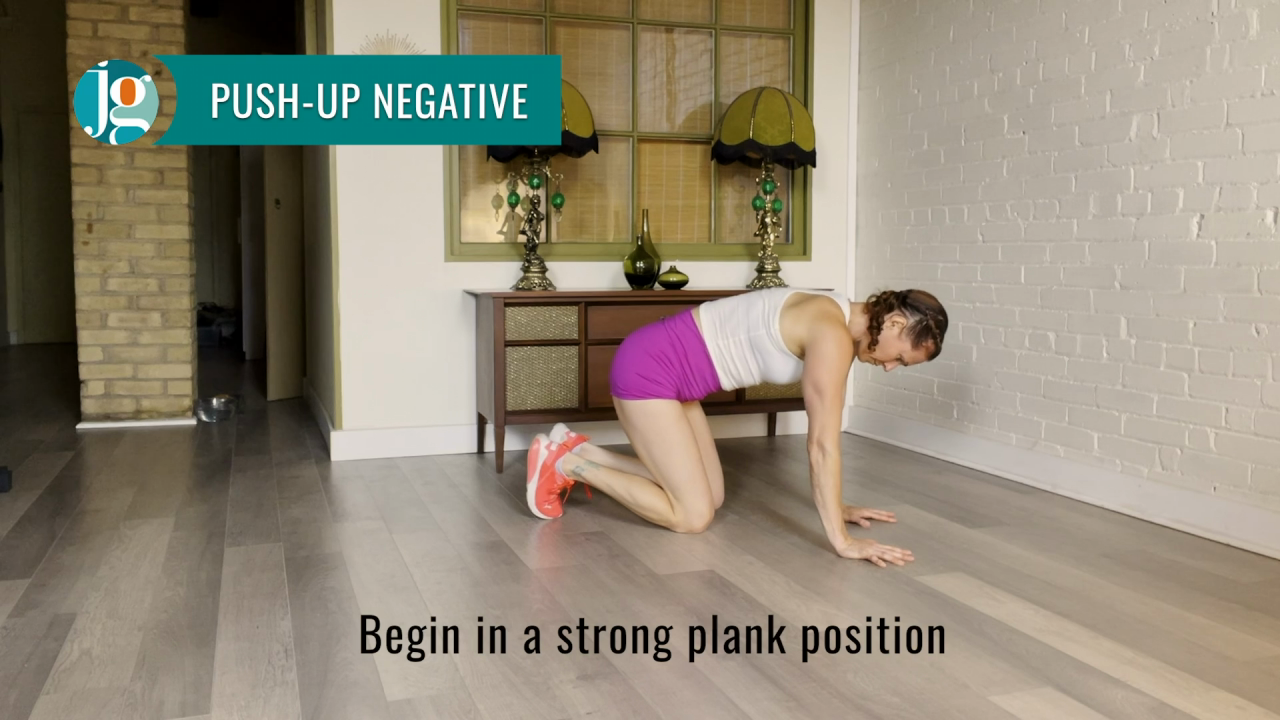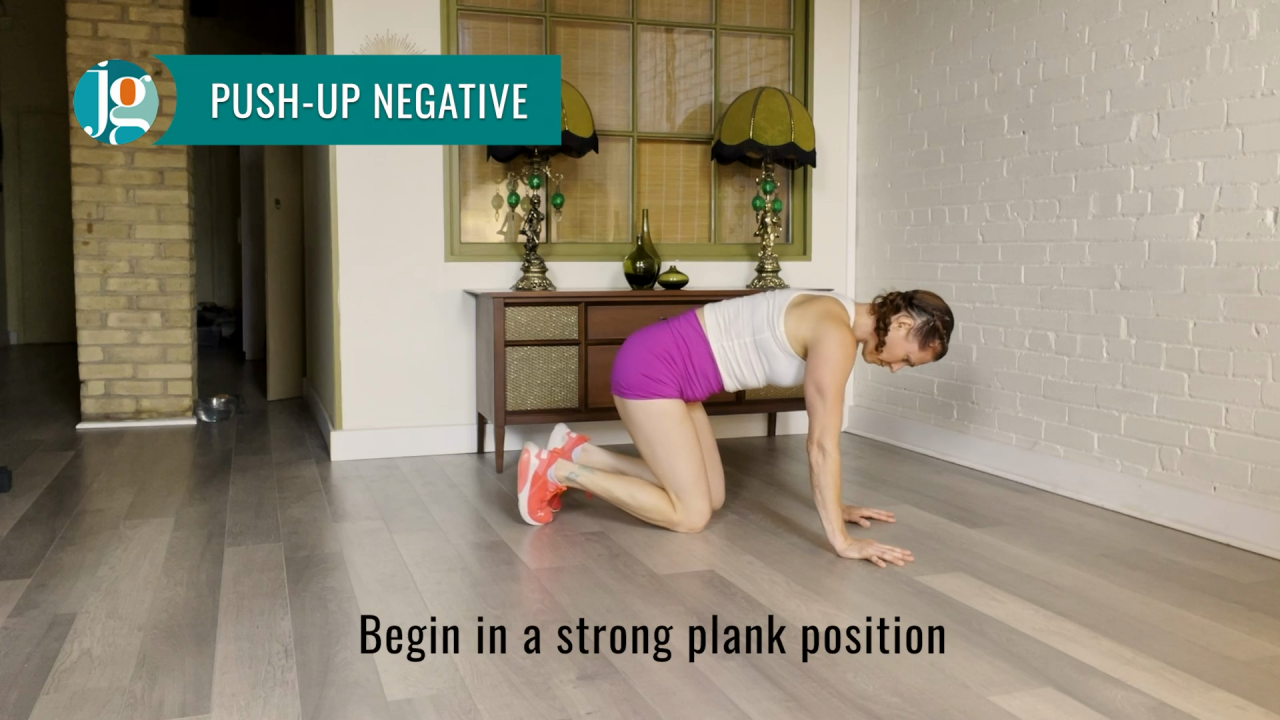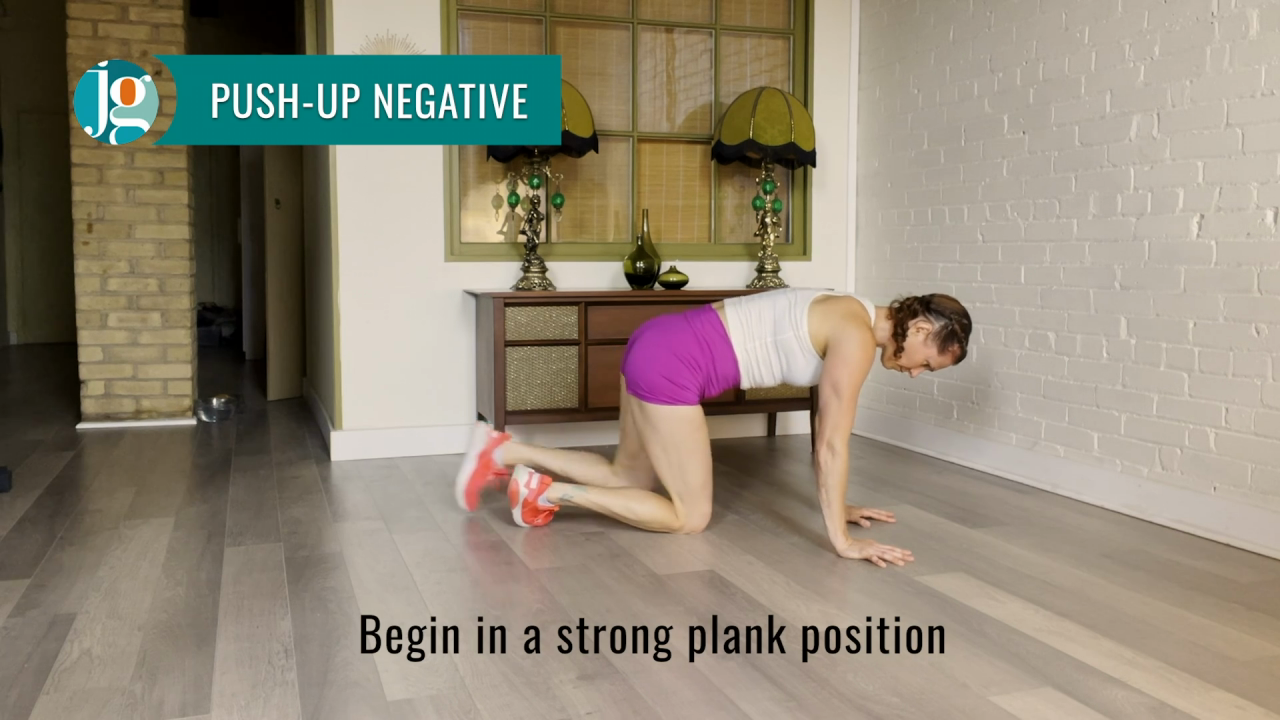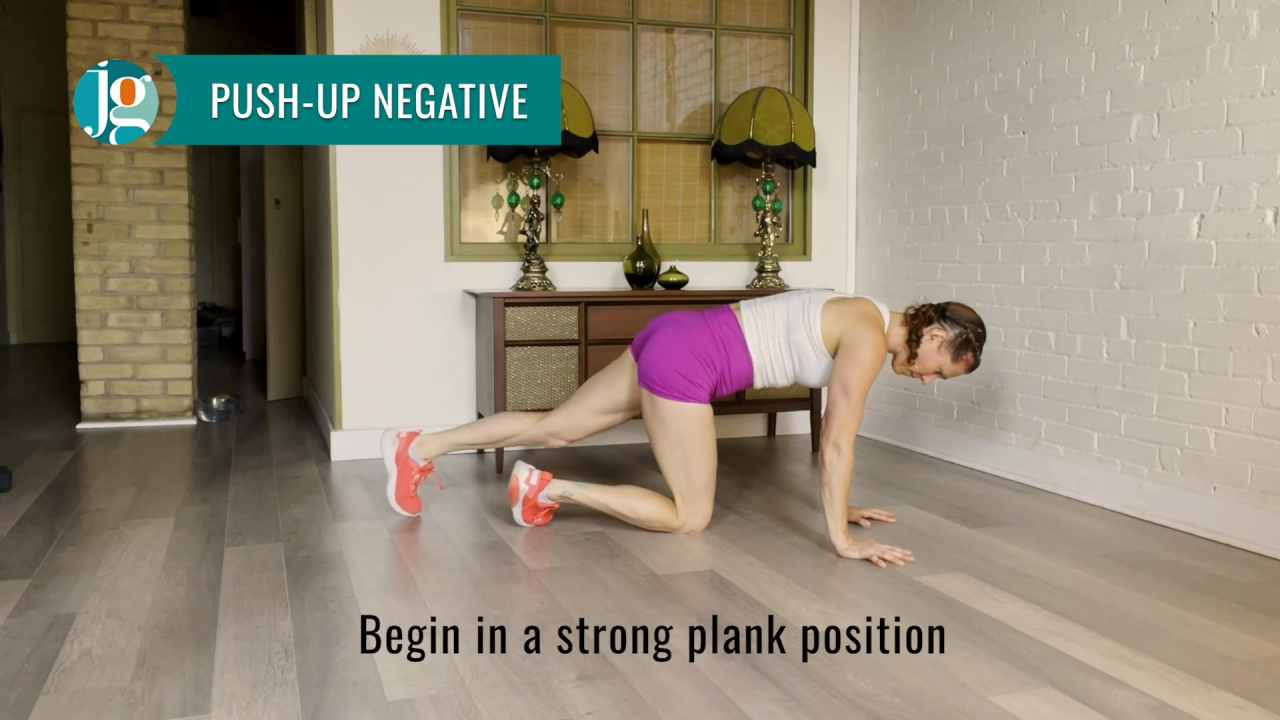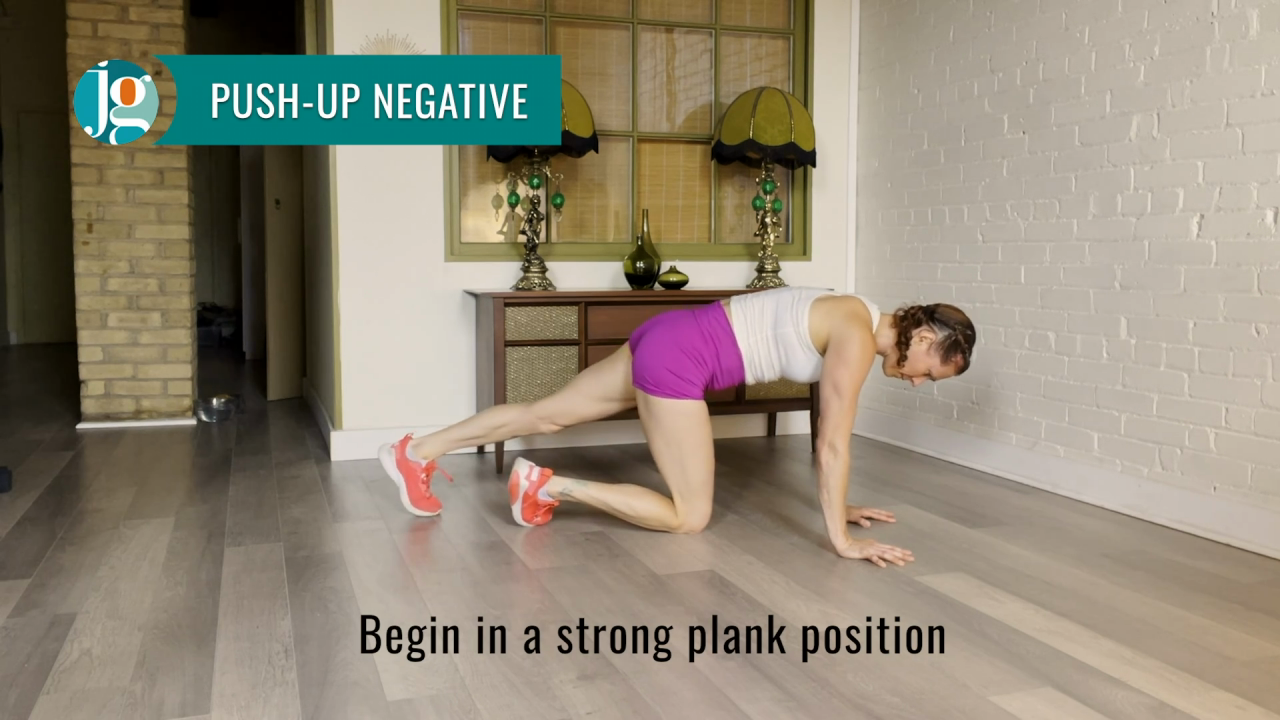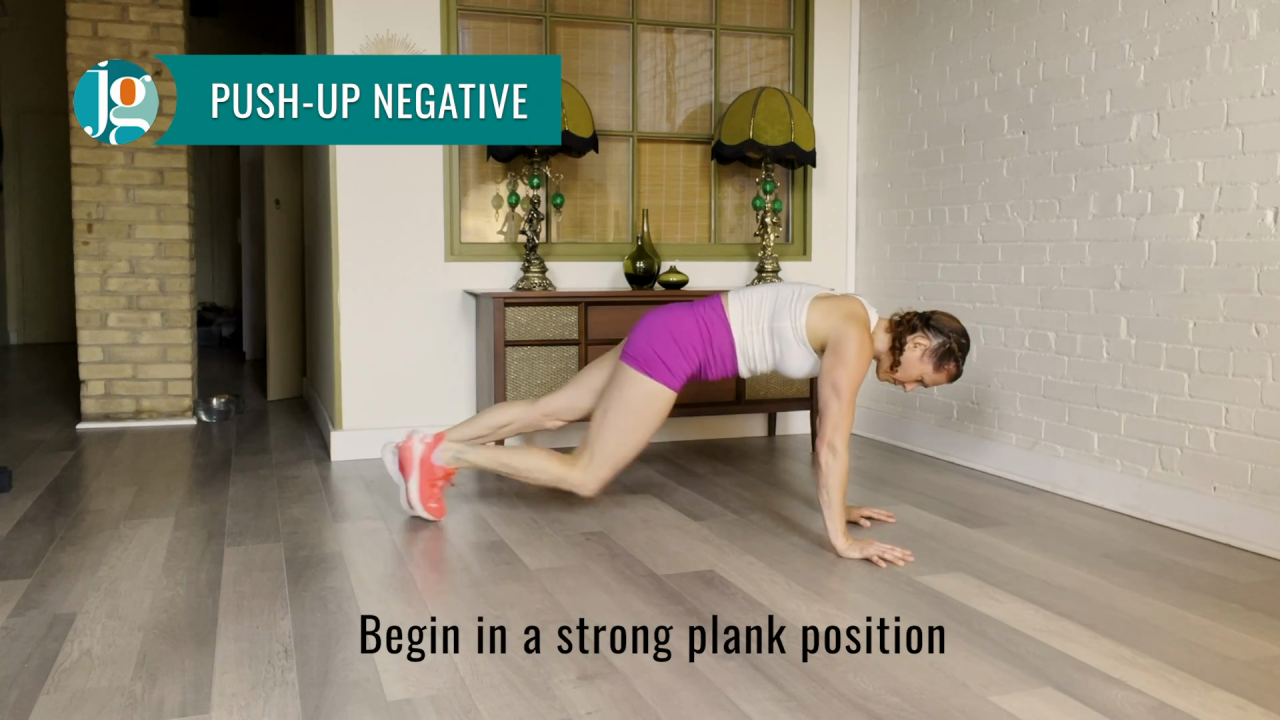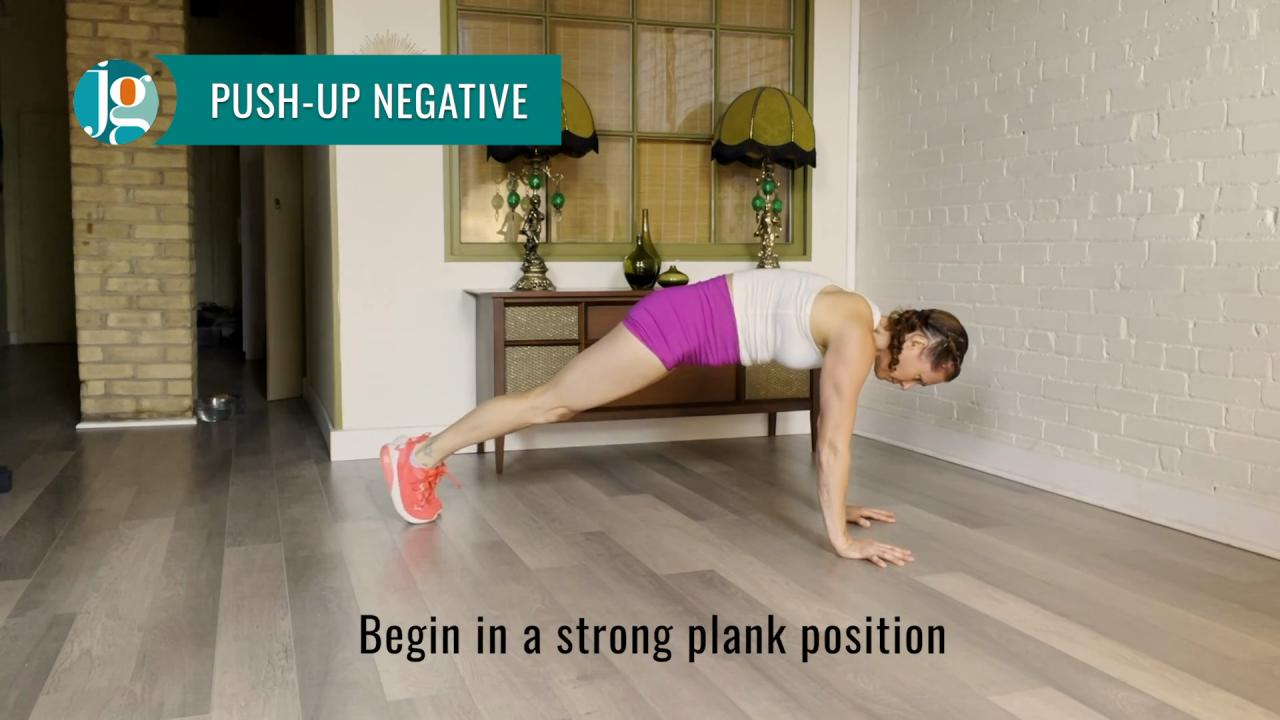
dt=0.4s
person 1, frame 1
left shoulder: (844, 326)
right shoulder: (832, 334)
left elbow: (828, 428)
right elbow: (823, 443)
left wrist: (838, 506)
right wrist: (842, 540)
left hip: (664, 367)
right hip: (645, 369)
left knee: (709, 497)
right knee: (693, 517)
left ankle: (578, 450)
right ankle: (565, 464)
person 1, frame 2
left shoulder: (842, 325)
right shoulder: (836, 335)
left elbow: (826, 434)
right elbow: (823, 445)
left wrist: (837, 506)
right wrist: (841, 540)
left hip: (662, 365)
right hip: (649, 368)
left knee: (710, 497)
right knee: (691, 515)
left ankle: (577, 452)
right ankle: (557, 471)
person 1, frame 3
left shoulder: (849, 322)
right shoulder: (857, 334)
left elbow: (826, 430)
right elbow: (832, 445)
left wrist: (838, 507)
right wrist: (842, 539)
left hip: (659, 347)
right hip: (671, 365)
left knee: (629, 483)
right knee: (691, 517)
left ankle: (503, 451)
right ankle: (545, 491)
person 1, frame 4
left shoulder: (859, 324)
right shoulder: (870, 337)
left elbow: (833, 431)
right elbow: (837, 444)
left wrist: (840, 506)
right wrist: (842, 539)
left hip: (672, 340)
right hip: (685, 362)
left knee: (555, 427)
right knee: (690, 517)
left ankle: (416, 449)
right ankle: (548, 489)
person 1, frame 5
left shoulder: (854, 323)
right shoulder: (858, 336)
left elbow: (829, 435)
right elbow: (833, 443)
left wrist: (838, 504)
right wrist: (841, 538)
left hip: (667, 340)
right hip: (679, 360)
left knee: (546, 414)
right knee: (691, 518)
left ankle: (414, 453)
right ankle: (549, 486)
person 1, frame 6
left shoulder: (857, 328)
right shoulder: (855, 336)
left elbow: (828, 432)
right elbow: (833, 443)
left wrist: (840, 506)
right wrist: (841, 538)
left hip: (669, 333)
right hip: (673, 343)
left knee: (549, 411)
right knee: (585, 475)
left ankle: (420, 450)
right ankle: (439, 455)
person 1, frame 7
left shoulder: (857, 325)
right shoulder: (857, 336)
left elbow: (827, 431)
right elbow: (833, 442)
left wrist: (839, 504)
right wrist: (840, 539)
left hip: (682, 319)
right hip: (677, 323)
left knee: (557, 404)
right knee: (548, 403)
left ankle: (429, 452)
right ankle: (419, 457)
